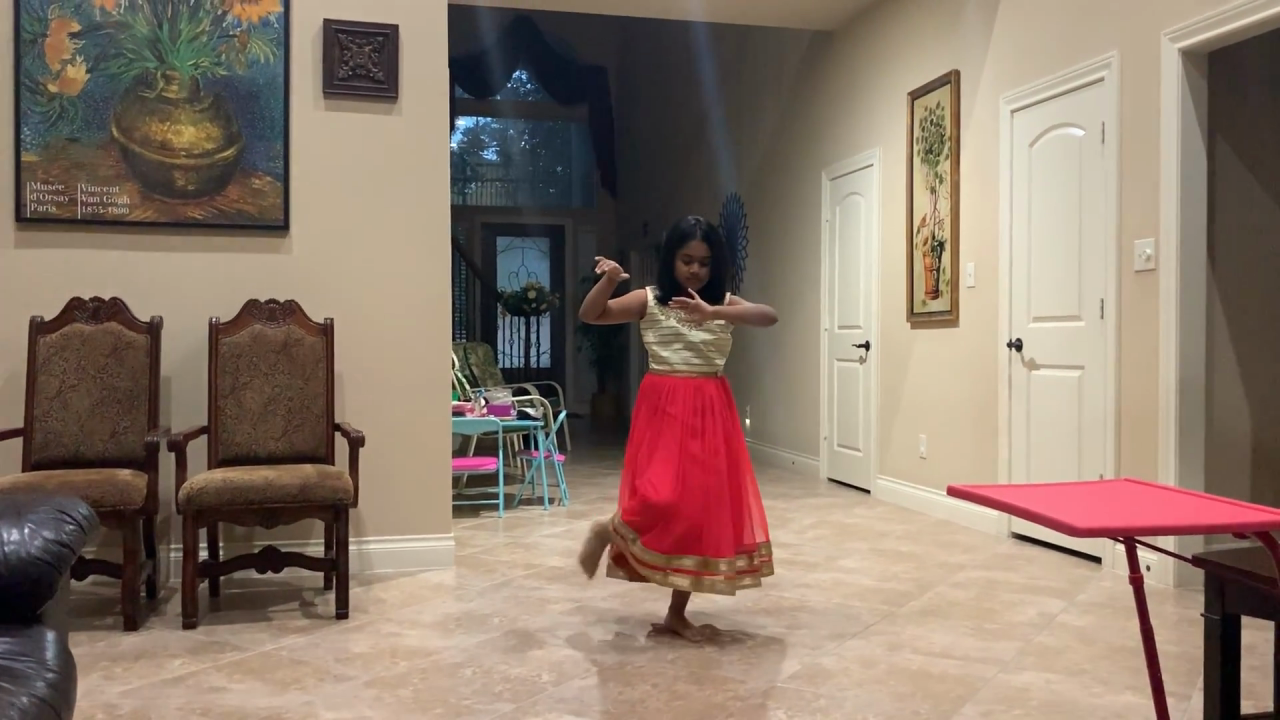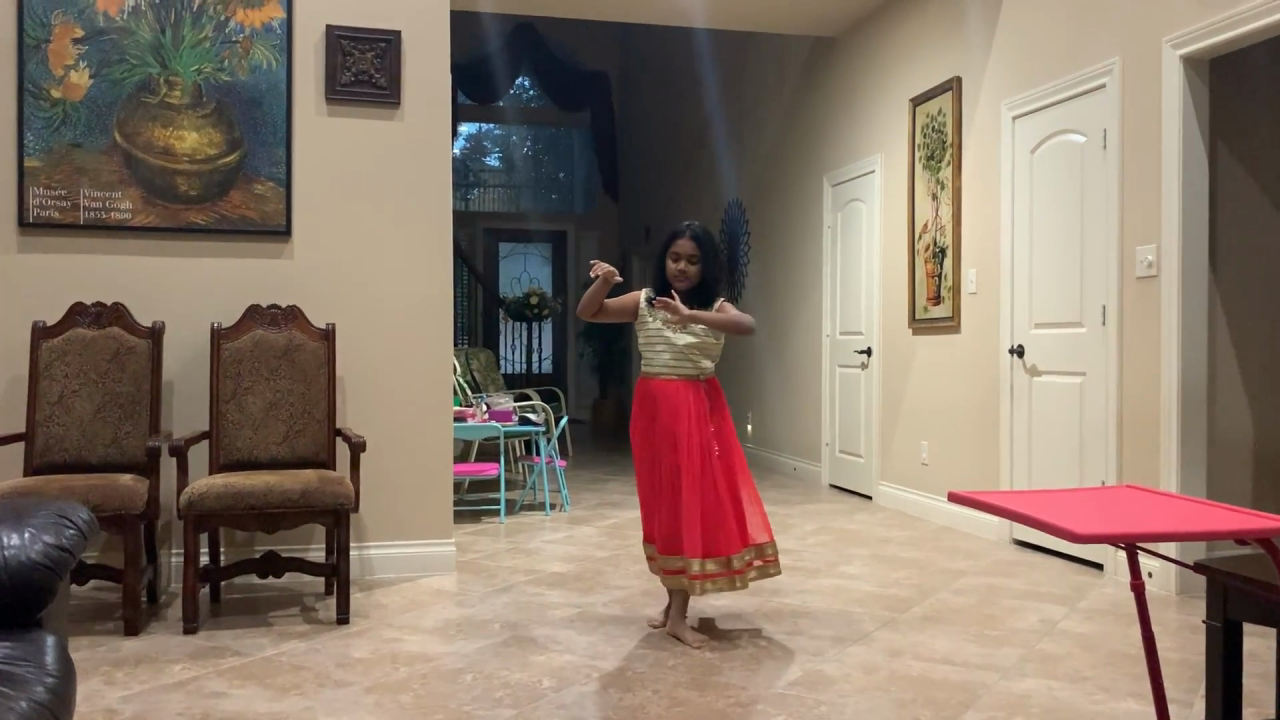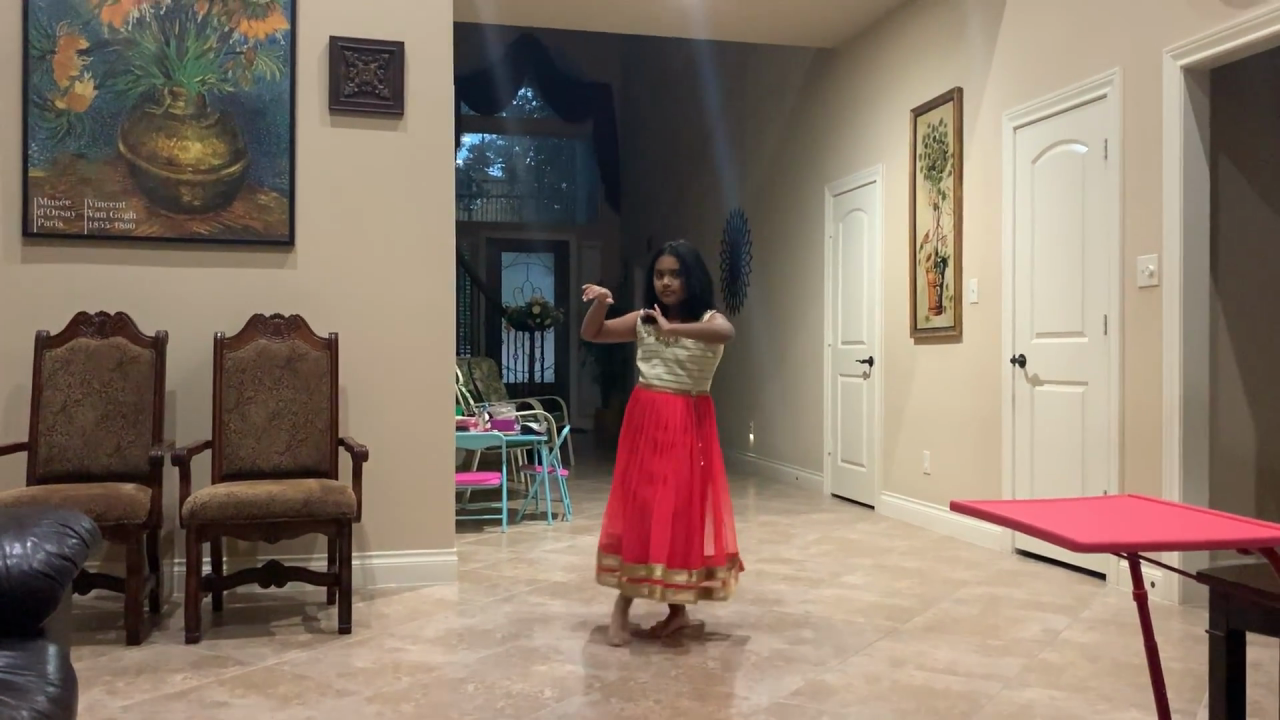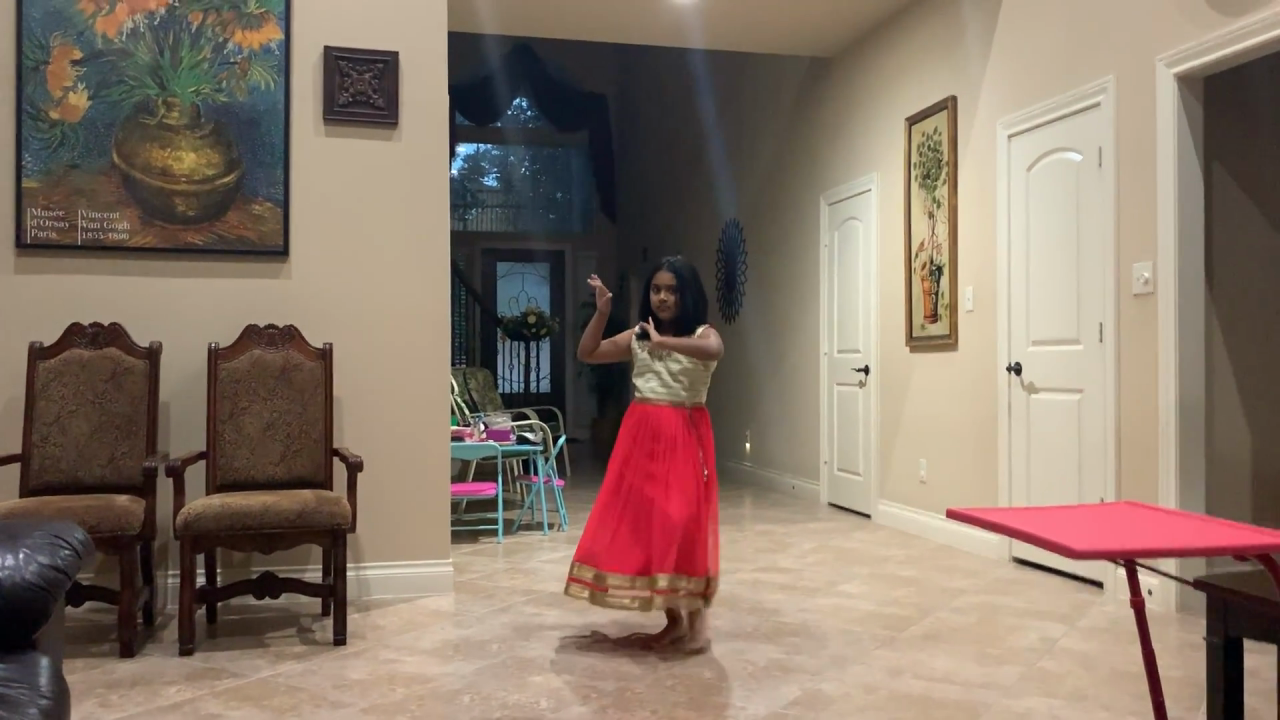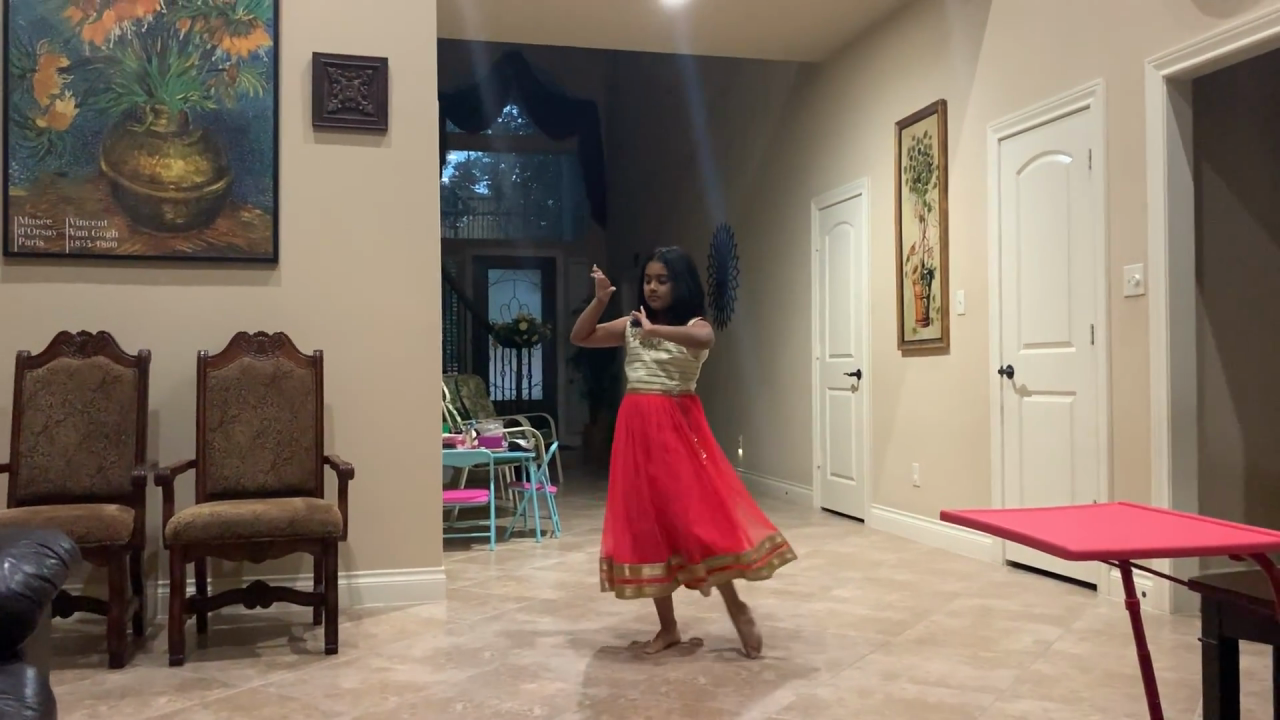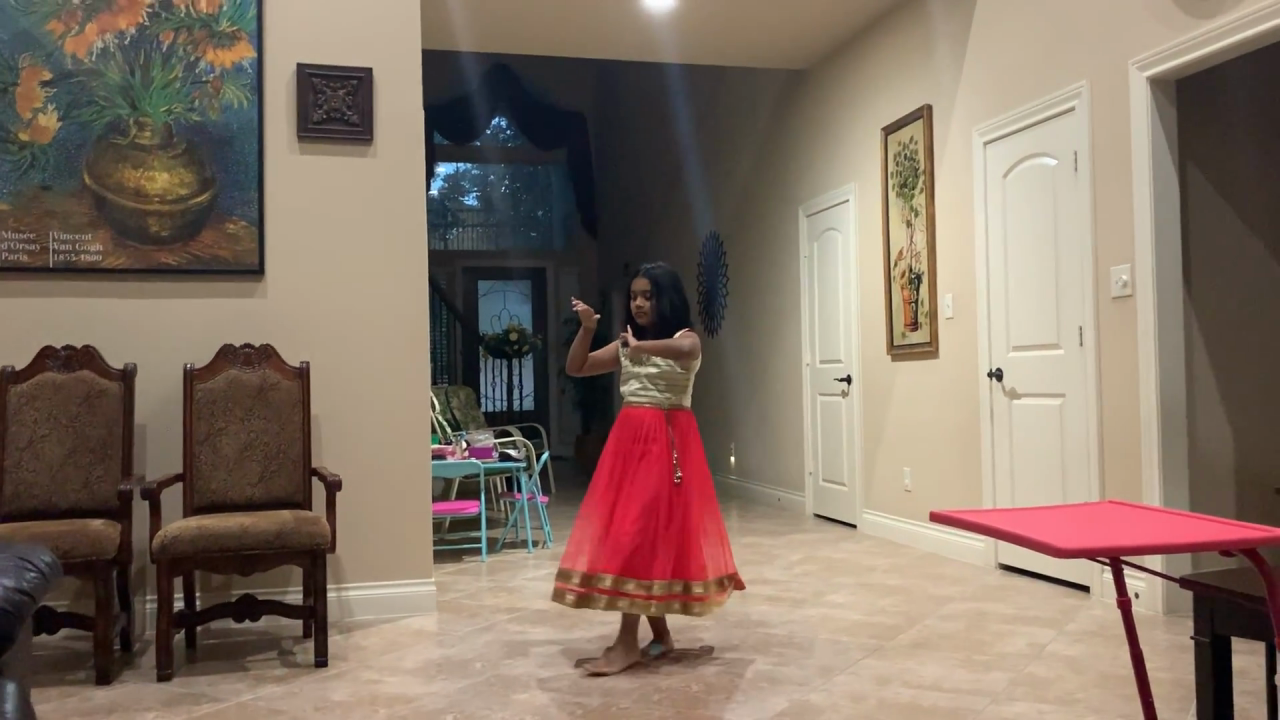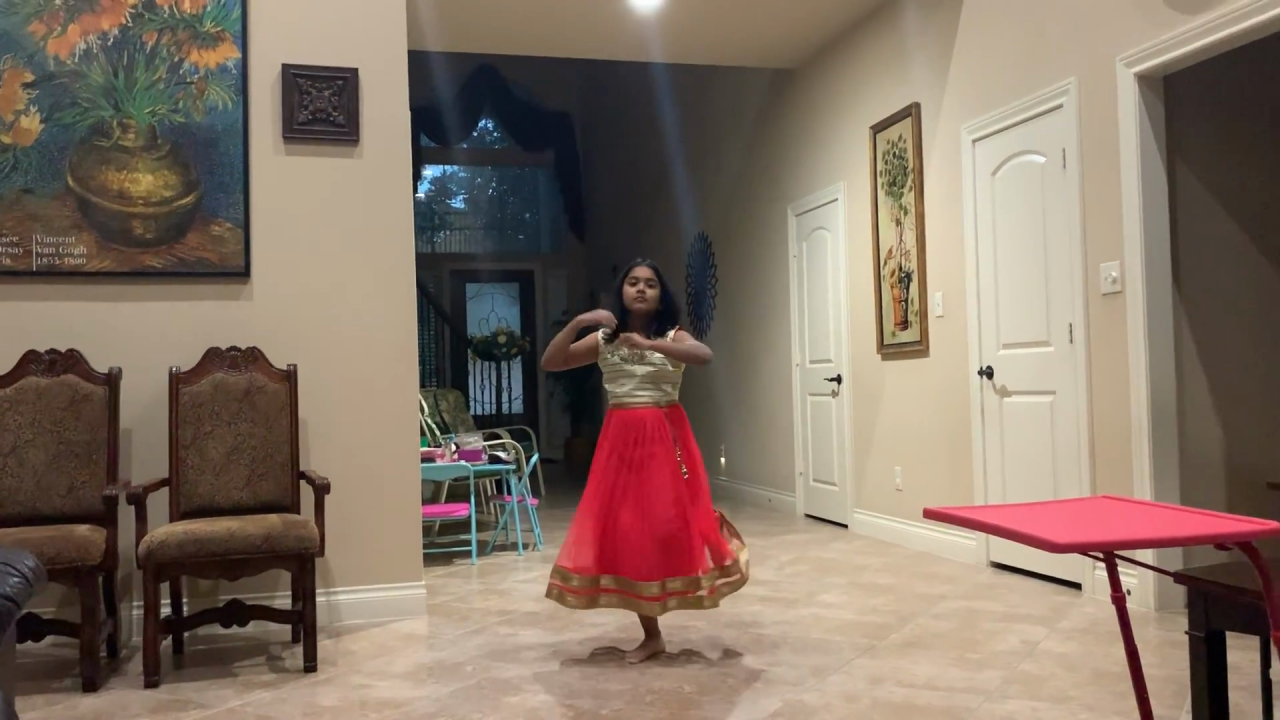
dt=0.4s
person 1, frame 1
left shoulder: (724, 303)
right shoulder: (648, 301)
left elbow: (770, 316)
right elbow: (589, 315)
left wrist: (712, 313)
right wrist: (607, 281)
left hip: (711, 409)
right hip: (663, 406)
left knee: (705, 502)
right knee: (659, 497)
left ankle: (677, 611)
right ankle: (606, 534)
person 1, frame 2
left shoulder: (715, 308)
right shoulder: (643, 302)
left elbow: (748, 326)
right elbow: (586, 313)
left wrist: (689, 316)
right wrist: (604, 281)
left hip: (700, 409)
right hip: (654, 408)
left knee: (700, 498)
right knee: (665, 499)
left ankle: (678, 612)
right ankle: (675, 600)
person 1, frame 3
left shoulder: (707, 320)
right shoulder: (643, 320)
left elbow: (727, 332)
right elbow: (591, 334)
left wrist: (672, 329)
right wrist: (599, 303)
left hip: (689, 421)
right hip: (645, 419)
left knee: (678, 509)
right knee: (639, 508)
left ankle: (677, 608)
right ankle: (635, 608)
person 1, frame 4
left shoulder: (702, 334)
right shoulder: (637, 336)
left elbow: (714, 351)
right elbow: (587, 354)
left wrist: (663, 341)
right wrist: (602, 312)
left hip: (685, 435)
right hip: (640, 434)
left knee: (679, 519)
right knee: (633, 521)
left ankle: (694, 611)
right ankle: (675, 619)
person 1, frame 5
left shoulder: (693, 326)
right shoulder: (630, 325)
left elbow: (705, 339)
right elbow: (579, 337)
left wrist: (653, 330)
right wrist: (600, 300)
left hip: (677, 422)
right hip: (636, 425)
left knee: (696, 512)
right knee: (645, 519)
left ankle: (735, 605)
right ankle: (668, 626)
person 1, frame 6
left shoulder: (685, 339)
right shoulder: (624, 345)
left elbow: (683, 351)
right elbow: (575, 369)
left wrist: (640, 346)
right wrist: (586, 328)
left hip: (667, 439)
right hip: (628, 439)
left knee: (642, 530)
right knee: (623, 532)
left ankle: (626, 643)
right ankle: (660, 636)
person 1, frame 7
left shoulder: (673, 337)
right shoulder: (603, 339)
left elbow: (705, 355)
right elbow: (550, 363)
left wrist: (649, 345)
right wrist: (578, 322)
left hip: (664, 436)
right hip: (619, 439)
left knee: (672, 522)
right knee: (622, 529)
right ankle: (651, 636)
